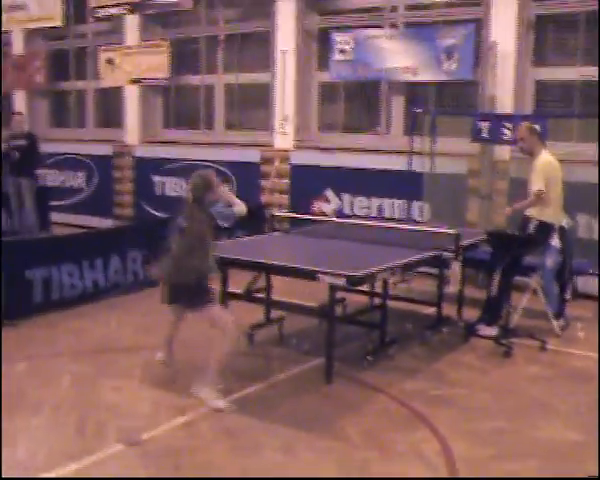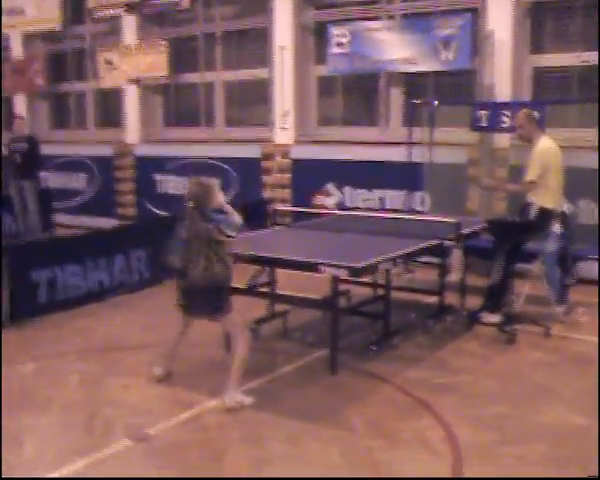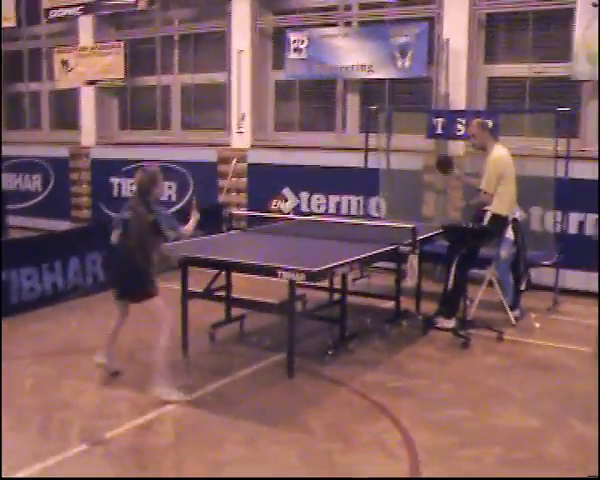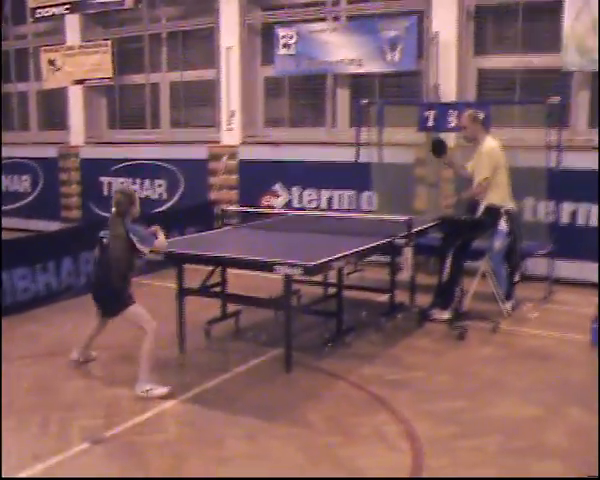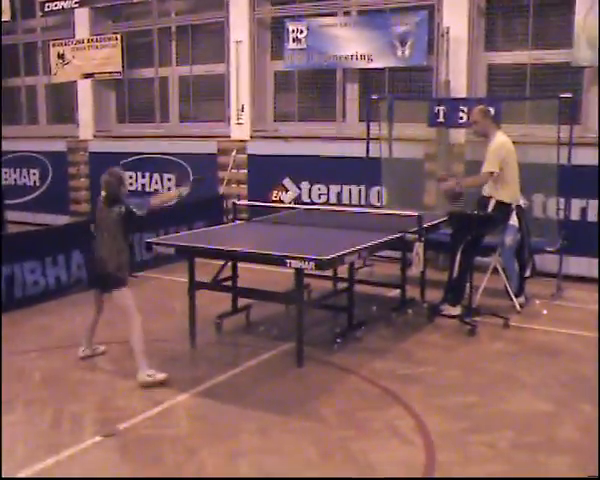
dt=0.2s
person 1, frame 1
left shoulder: (185, 215)
right shoulder: (210, 213)
left elbow: (174, 246)
right wrist: (226, 195)
left hip: (177, 279)
right hip: (194, 283)
left knee: (179, 316)
right knee: (228, 331)
left ankle: (166, 352)
right ankle: (207, 386)
person 1, frame 2
left shoulder: (187, 226)
right shoulder: (215, 221)
left elbow: (180, 261)
right elbow: (238, 222)
right wrist: (225, 205)
left hip: (189, 285)
right hip: (212, 288)
left knee: (184, 327)
right knee: (241, 337)
left ankle: (163, 368)
right ankle: (232, 393)
person 1, frame 3
left shoulder: (128, 209)
right shoulder: (157, 213)
left elbow: (114, 239)
right elbow: (185, 232)
right wrist: (194, 217)
left hip: (120, 271)
right hip: (139, 273)
left knee: (122, 315)
right knee: (167, 323)
left ankle: (107, 357)
right ankle: (161, 384)
person 1, frame 4
left shoulder: (110, 229)
right shoulder: (133, 231)
right elbow: (159, 245)
right wrist: (158, 233)
left hip: (100, 287)
right hip: (116, 291)
left knee: (103, 322)
right knee: (151, 328)
left ankle: (81, 353)
right ankle: (144, 384)
person 1, frame 5
left shoulder: (101, 207)
right shoulder: (125, 206)
right elbow: (157, 201)
right wrist: (178, 192)
left hip: (97, 266)
right hip: (113, 269)
left knee: (98, 307)
right knee: (134, 317)
left ankle: (86, 347)
right ankle: (144, 370)
person 2, frame 1
left shoulder: (541, 162)
right shoulder: (547, 159)
left elbow: (537, 198)
left wrist: (513, 208)
right wrist: (518, 208)
left hip: (538, 224)
right hip: (548, 224)
right knee: (510, 261)
left ankle: (489, 322)
person 2, frame 2
left shoulder: (540, 149)
right shoulder: (548, 145)
left elbow: (527, 187)
left wrist: (498, 186)
left hip: (539, 210)
right hip: (549, 210)
left knee: (503, 247)
left ankle: (492, 309)
person 2, frame 3
left shoulder: (495, 157)
right shoulder: (499, 154)
left elbow: (486, 198)
right elbow: (486, 187)
right wrist: (459, 176)
left hip: (493, 217)
right hip: (500, 217)
left knee: (456, 253)
right knee: (465, 254)
left ankle: (447, 315)
person 2, frame 4
left shoulder: (488, 148)
right shoulder: (485, 147)
left elbow: (482, 187)
right elbow: (467, 172)
left wrist: (458, 199)
right wrist: (447, 161)
left hip: (486, 208)
right hip: (492, 207)
left knee: (451, 244)
right knee: (459, 245)
left ankle: (442, 306)
person 2, frame 5
left shoulder: (497, 143)
right shoulder: (501, 141)
left elbow: (483, 179)
left wrist: (456, 183)
right wrist: (461, 184)
left hip: (497, 204)
right hip: (502, 202)
left knee: (460, 240)
right knee: (469, 241)
left ankle: (452, 302)
